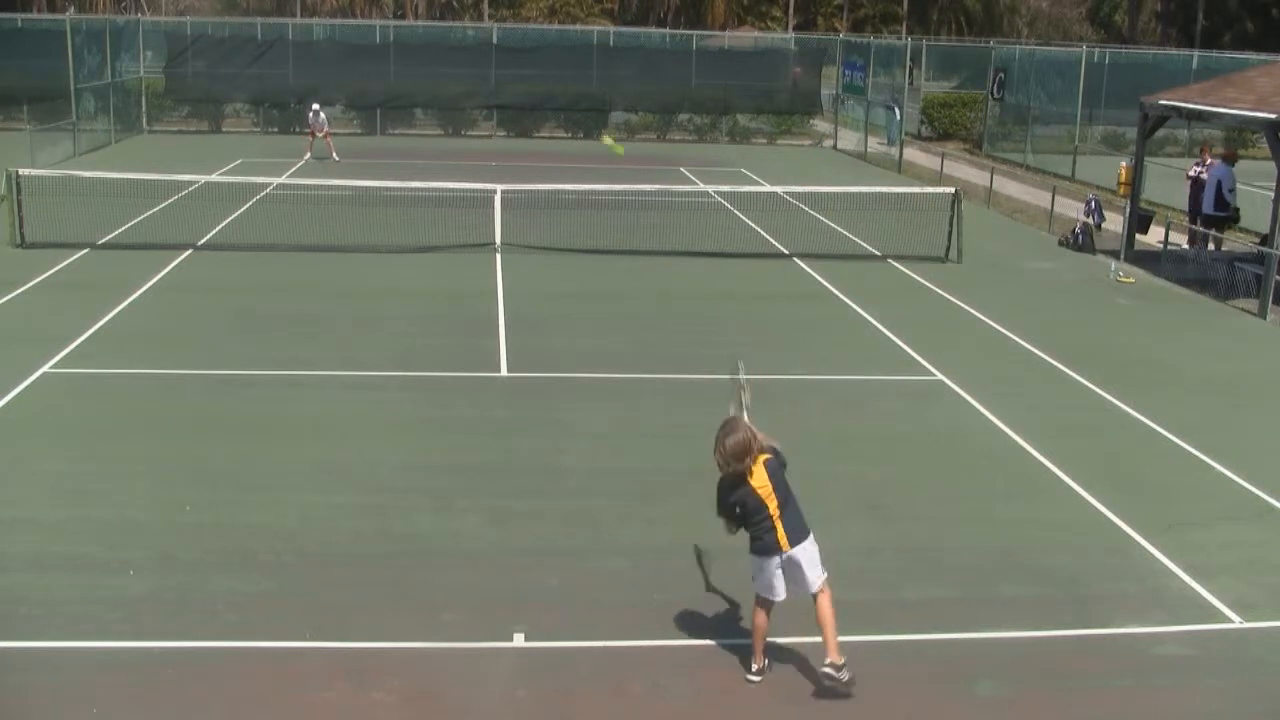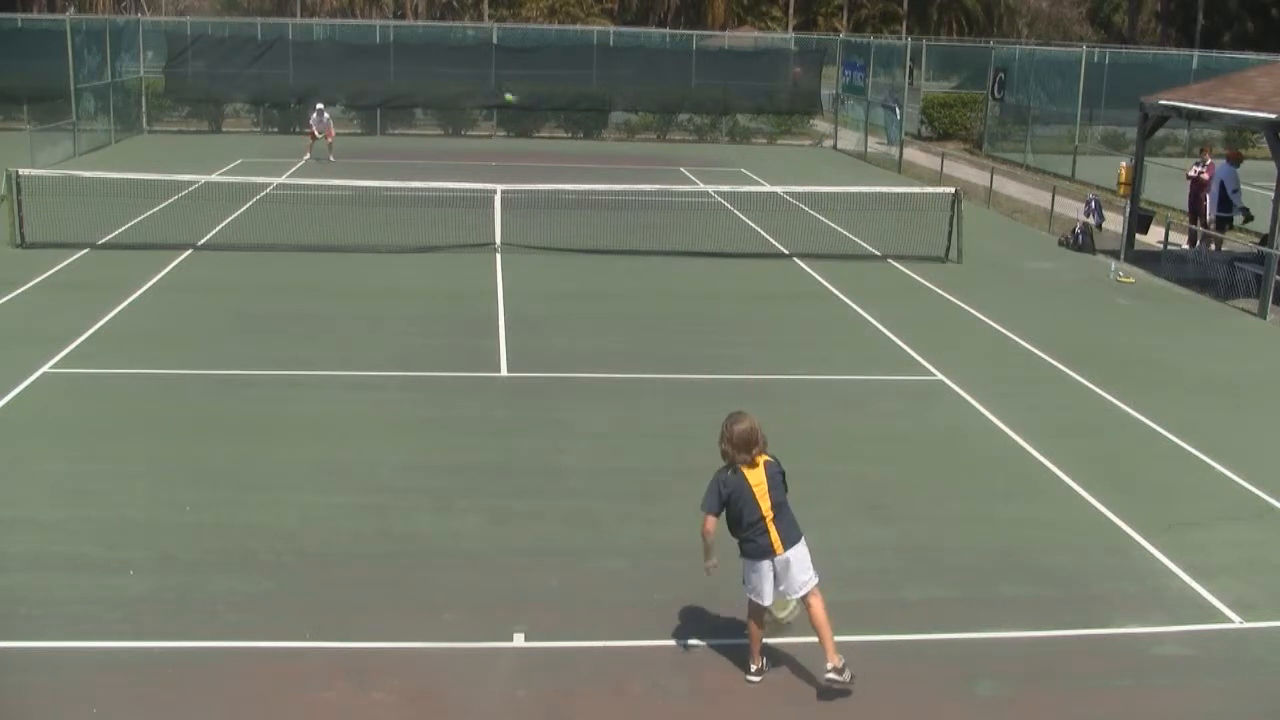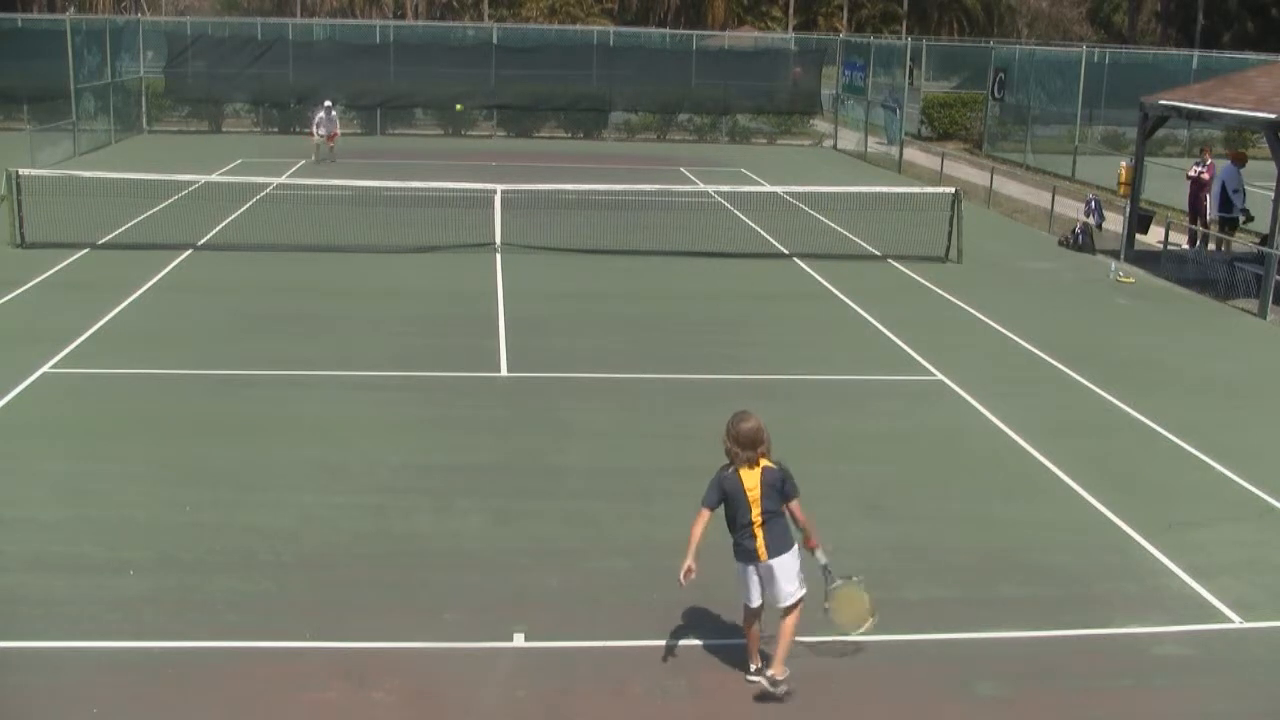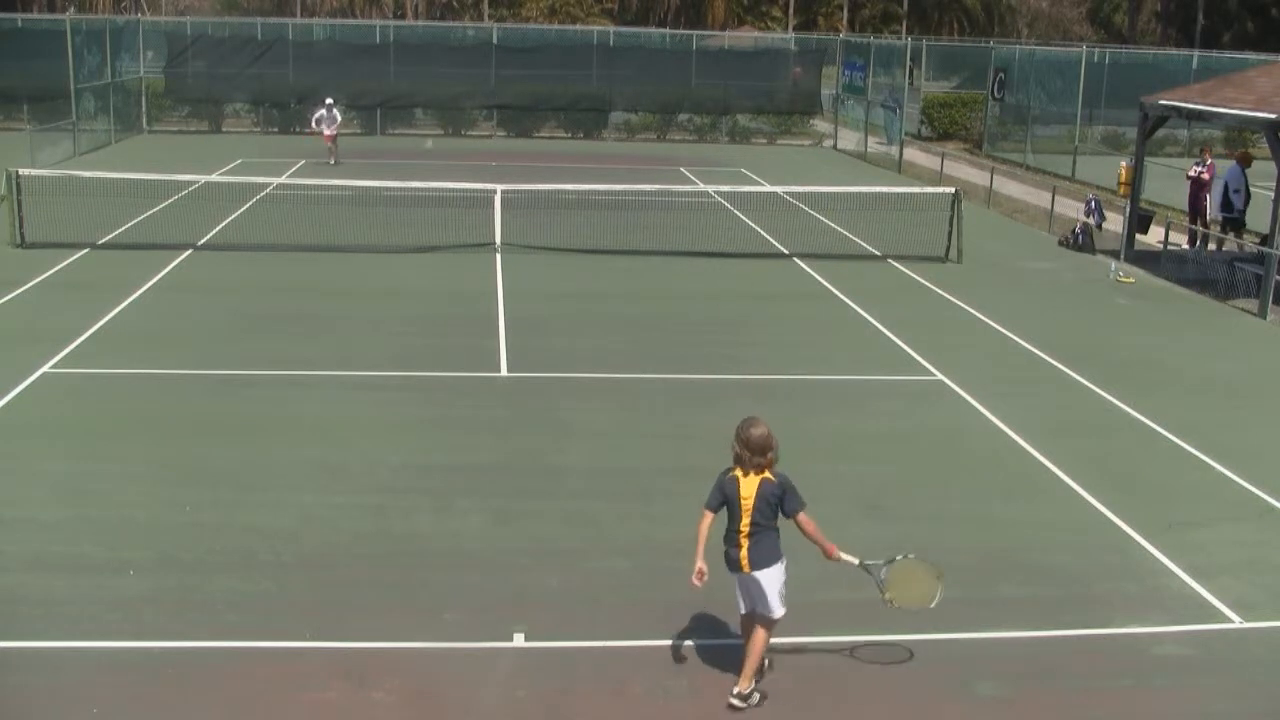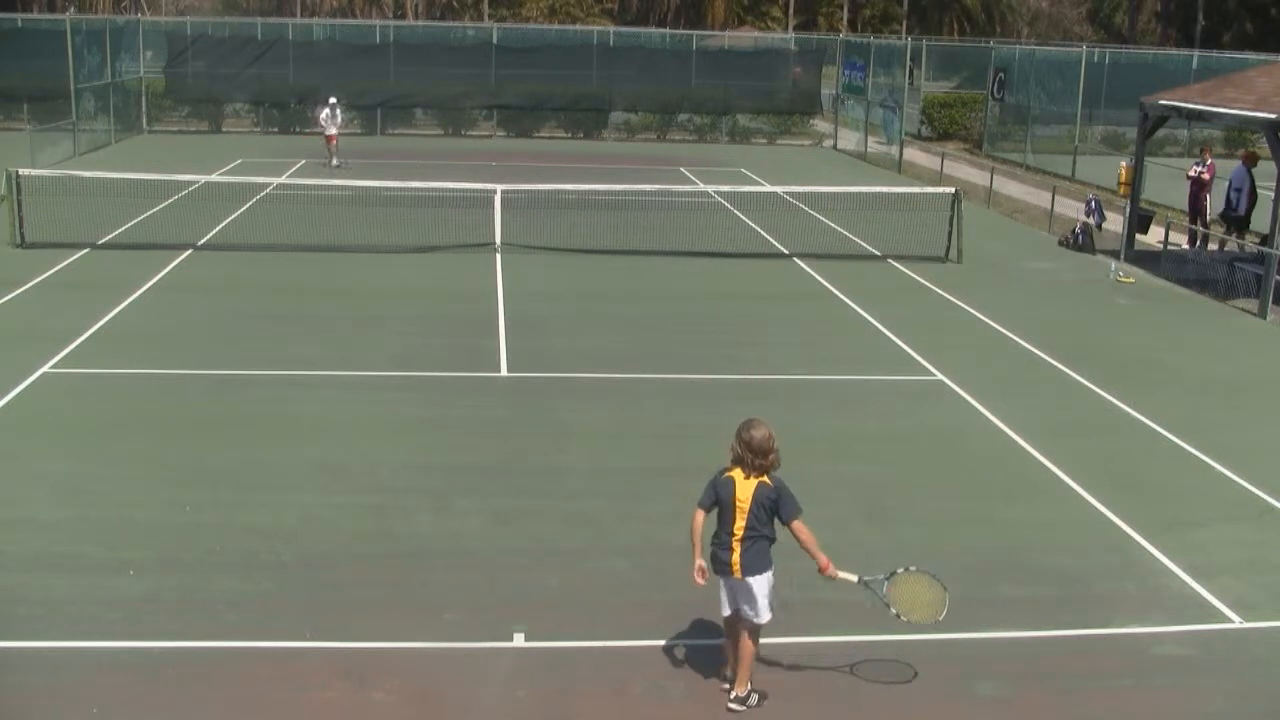
dt=0.2s
person 1, frame 1
left shoulder: (727, 485)
right shoulder: (772, 459)
left elbow: (731, 526)
right wrist: (754, 433)
left hip: (763, 550)
right hip: (798, 540)
left knee: (763, 601)
right knee: (822, 593)
left ankle: (756, 664)
right ankle: (834, 661)
person 1, frame 2
left shoulder: (723, 479)
right shoulder: (774, 465)
left elbow: (709, 525)
left wrist: (708, 555)
left hip: (755, 553)
right hip: (790, 544)
left knee: (757, 607)
right knee: (811, 597)
left ankle: (755, 665)
right ankle: (834, 662)
person 1, frame 3
left shoulder: (724, 476)
right shoulder: (777, 471)
left elbow: (702, 517)
right elbow: (794, 510)
left wrist: (689, 557)
right wrist: (809, 536)
left hip: (745, 554)
right hip: (780, 550)
left knee: (752, 609)
right knee: (792, 606)
left ankle: (755, 665)
right ankle: (777, 671)
person 1, frame 4
left shoulder: (726, 479)
right shoulder: (778, 483)
left elbow: (705, 519)
right elbow: (802, 521)
left wrist: (699, 559)
right wrist: (827, 547)
left hip: (735, 559)
right hip: (767, 562)
left knee: (748, 615)
right knee: (765, 621)
left ankle: (756, 665)
right ankle: (743, 688)
person 1, frame 5
left shoulder: (721, 479)
right shoulder: (774, 487)
left elbow: (698, 519)
right elbow: (798, 529)
left wrist: (698, 557)
right wrist: (822, 561)
left hip: (723, 562)
right hip: (755, 566)
left knee: (731, 617)
right knee: (751, 627)
left ankle: (729, 672)
right ankle: (740, 691)
